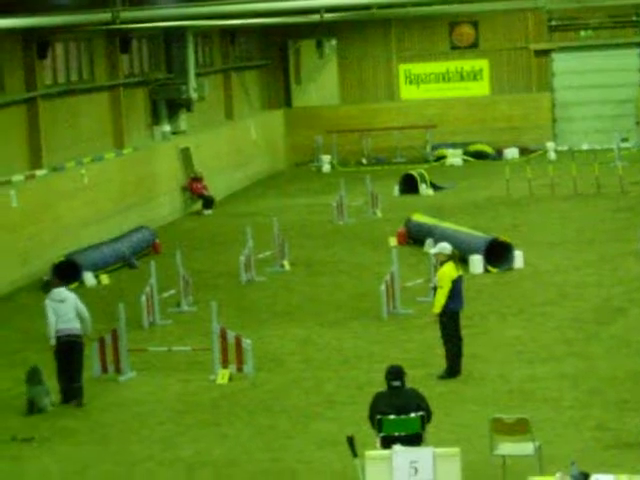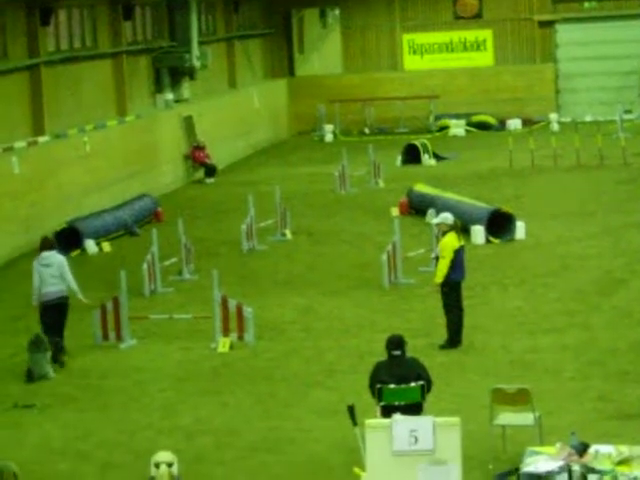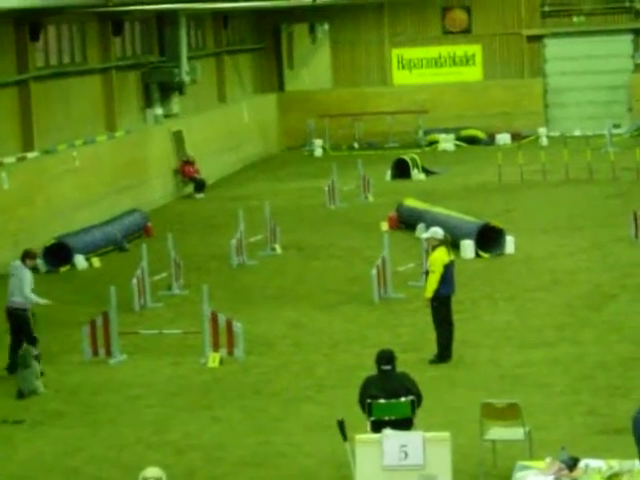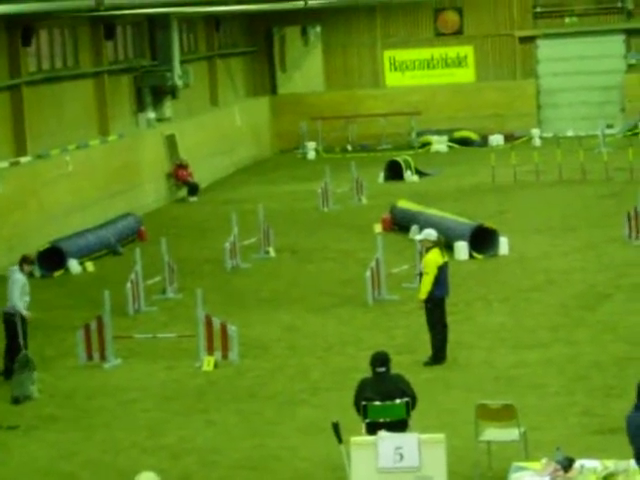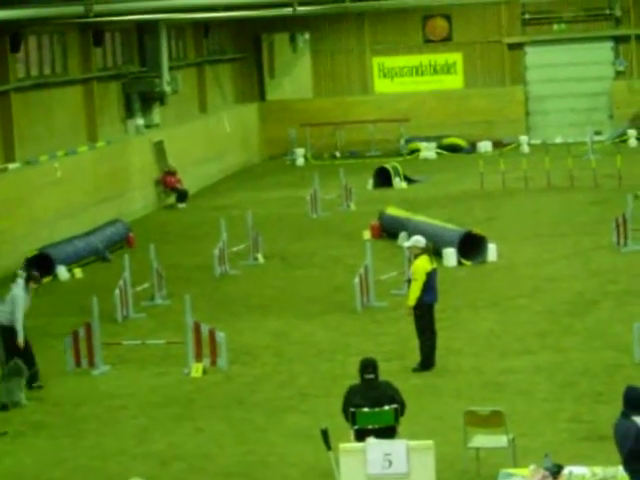
dt=0.7s
person 1, frame 1
left shoulder: (445, 271)
right shoulder: (455, 266)
left elbow: (442, 292)
left wrist: (436, 310)
left hip: (447, 309)
right hip: (455, 307)
left knee: (449, 340)
right knee: (456, 338)
left ankle: (451, 370)
right ankle: (456, 368)
person 1, frame 2
left shoulder: (447, 241)
right shoulder: (457, 237)
left elbow: (444, 262)
left wrist: (438, 280)
left hip: (449, 279)
right hip: (457, 277)
left knee: (450, 310)
right knee: (457, 308)
left ankle: (452, 341)
right ankle: (456, 338)
person 1, frame 3
left shoulder: (437, 256)
right shoulder: (446, 251)
left elbow: (434, 277)
left wrist: (428, 294)
left hip: (439, 294)
right hip: (447, 292)
left knee: (440, 325)
right knee: (447, 323)
left ankle: (442, 355)
right ankle: (447, 353)
person 1, frame 4
left shoulder: (430, 257)
right shoulder: (440, 253)
left elbow: (428, 279)
left wrist: (422, 296)
left hip: (433, 295)
right hip: (441, 293)
left knee: (434, 326)
right knee: (441, 324)
left ankle: (437, 357)
right ankle: (441, 354)
person 1, frame 5
left shoulder: (419, 264)
right shoulder: (429, 259)
left elbow: (416, 286)
left wrist: (410, 303)
left hip: (422, 302)
right hip: (430, 300)
left knee: (423, 333)
right knee: (430, 331)
left ankle: (425, 363)
right ankle: (430, 361)
person 2, frame 1
left shoulder: (49, 301)
right shoulder: (71, 296)
left elbow: (51, 321)
right elbow: (85, 314)
left wrist: (52, 340)
right wrist: (88, 330)
left hip: (60, 336)
right hip: (75, 334)
left knee: (62, 368)
right knee: (76, 368)
left ankle: (66, 397)
right ankle: (78, 396)
person 2, frame 2
left shoulder: (37, 262)
right shoulder: (60, 259)
left elbow: (36, 283)
right elbow: (68, 277)
left wrist: (35, 300)
right wrist: (78, 293)
left hip: (46, 299)
right hip: (61, 297)
left knee: (48, 330)
right knee: (59, 328)
left ankle: (59, 352)
right ankle: (56, 356)
person 2, frame 3
left shoulder: (15, 269)
right shoulder: (25, 273)
right elbow: (26, 293)
right wrist: (39, 300)
left hip: (11, 308)
right hip: (22, 309)
left knee: (15, 339)
right knee: (31, 339)
left ankle: (12, 367)
person 2, frame 4
left shoulder: (18, 275)
right shoulder: (19, 278)
right elbow: (14, 298)
right wrist: (23, 311)
left hip: (9, 313)
right hip: (15, 315)
left knee: (11, 345)
right knee: (20, 346)
left ankle: (8, 372)
person 2, frame 5
left shoulder: (25, 290)
right shoulder: (18, 292)
right elbow: (18, 314)
right wrist: (20, 336)
left hip: (13, 324)
left knee: (27, 351)
left ankle: (32, 381)
